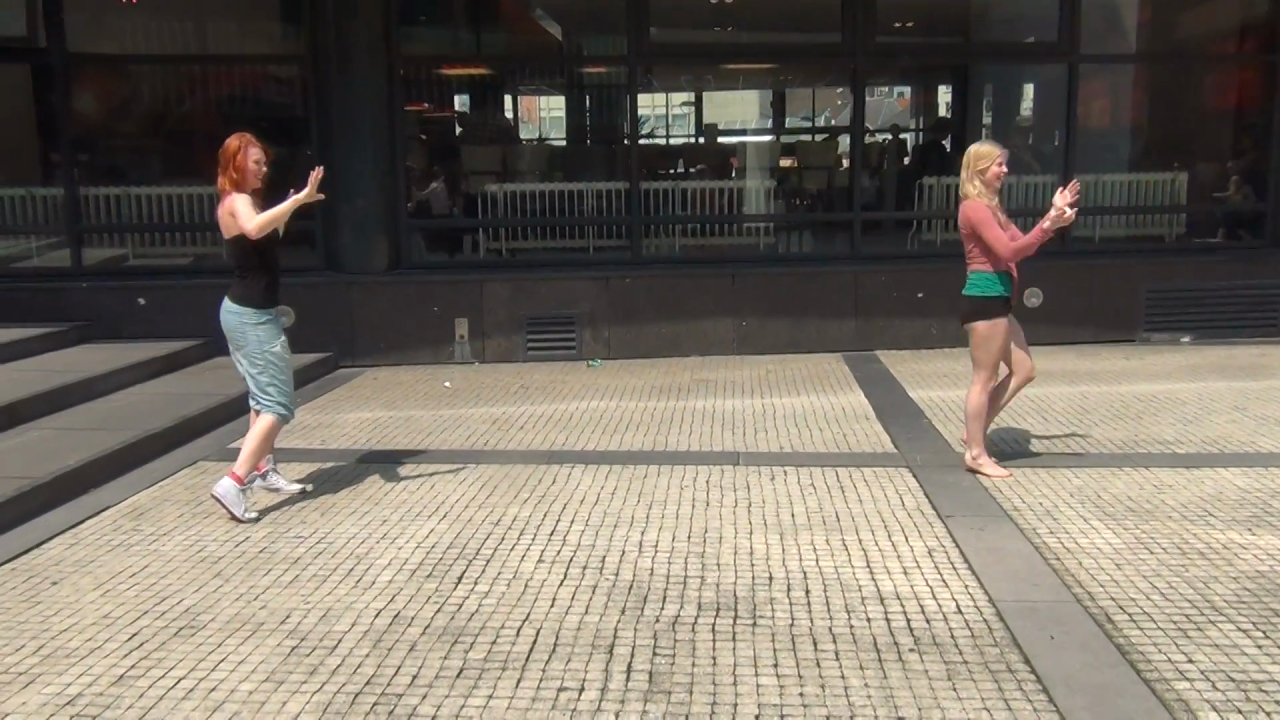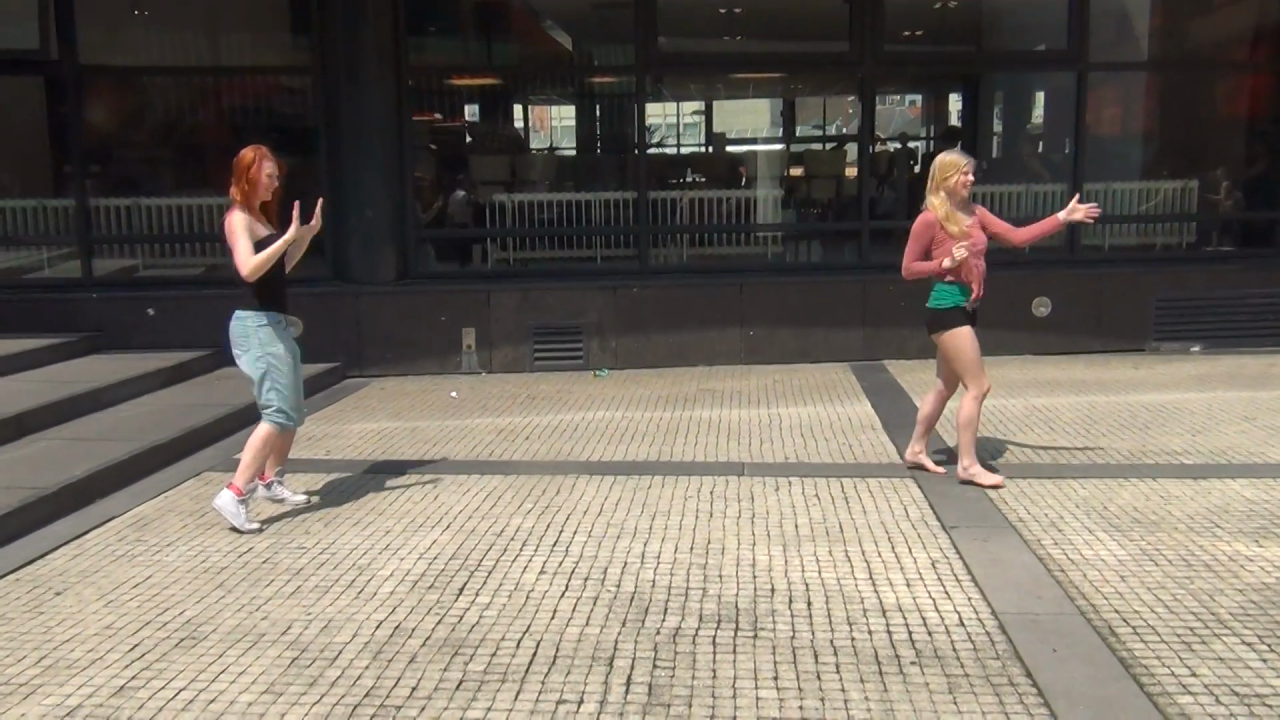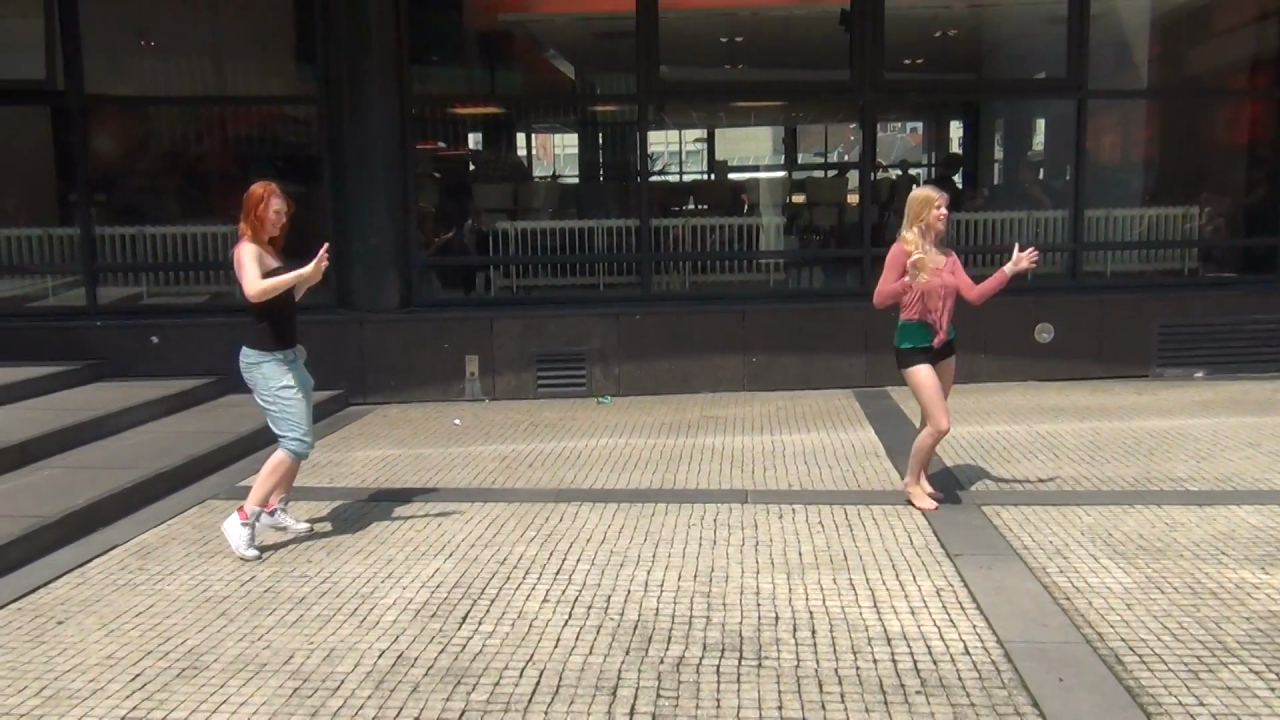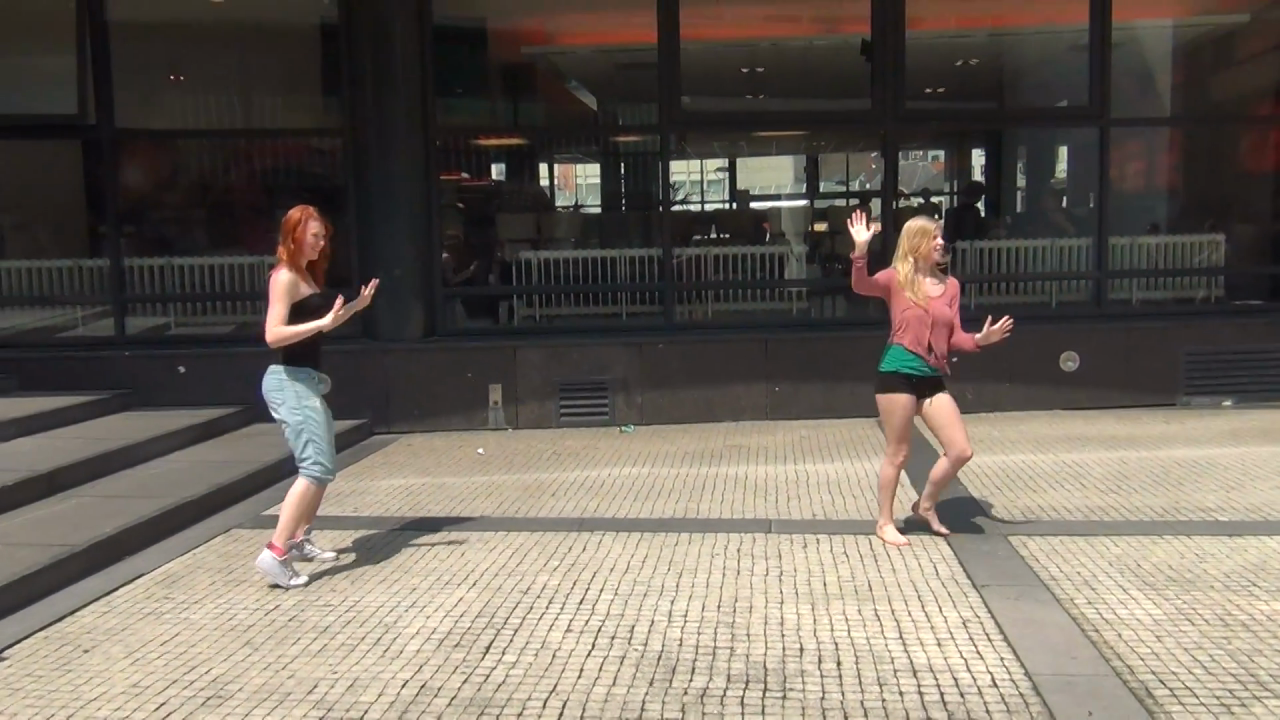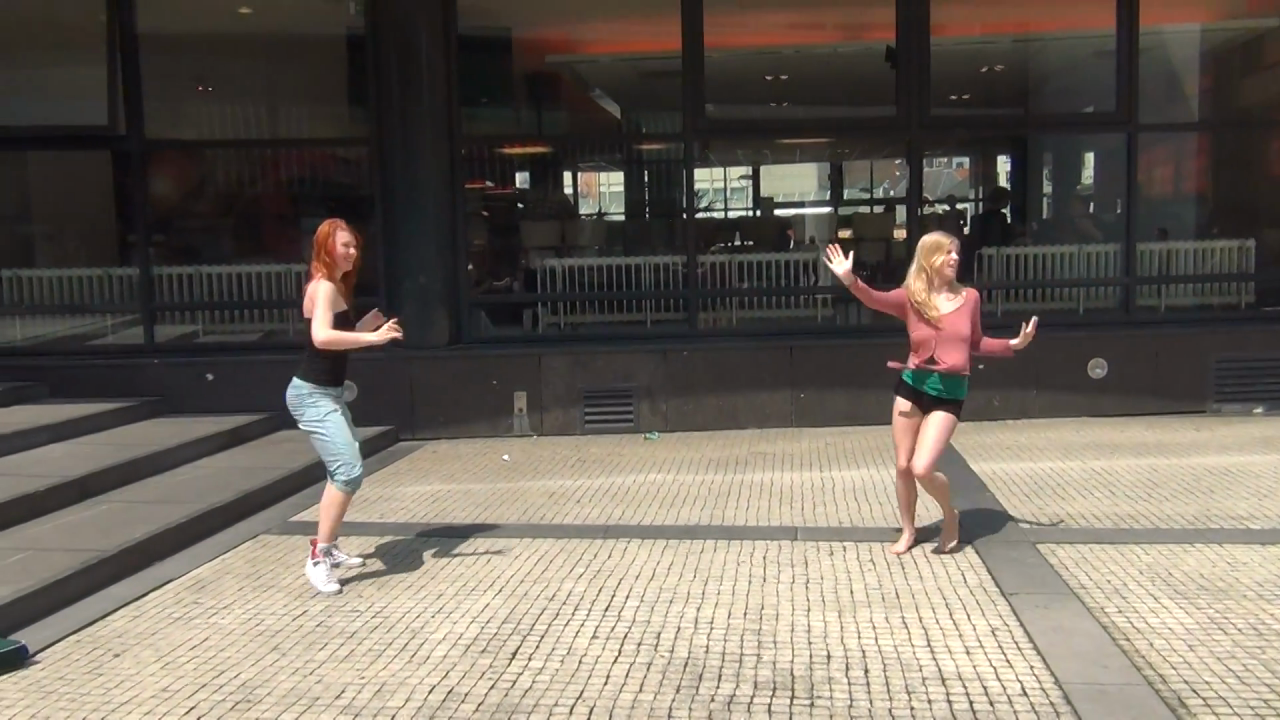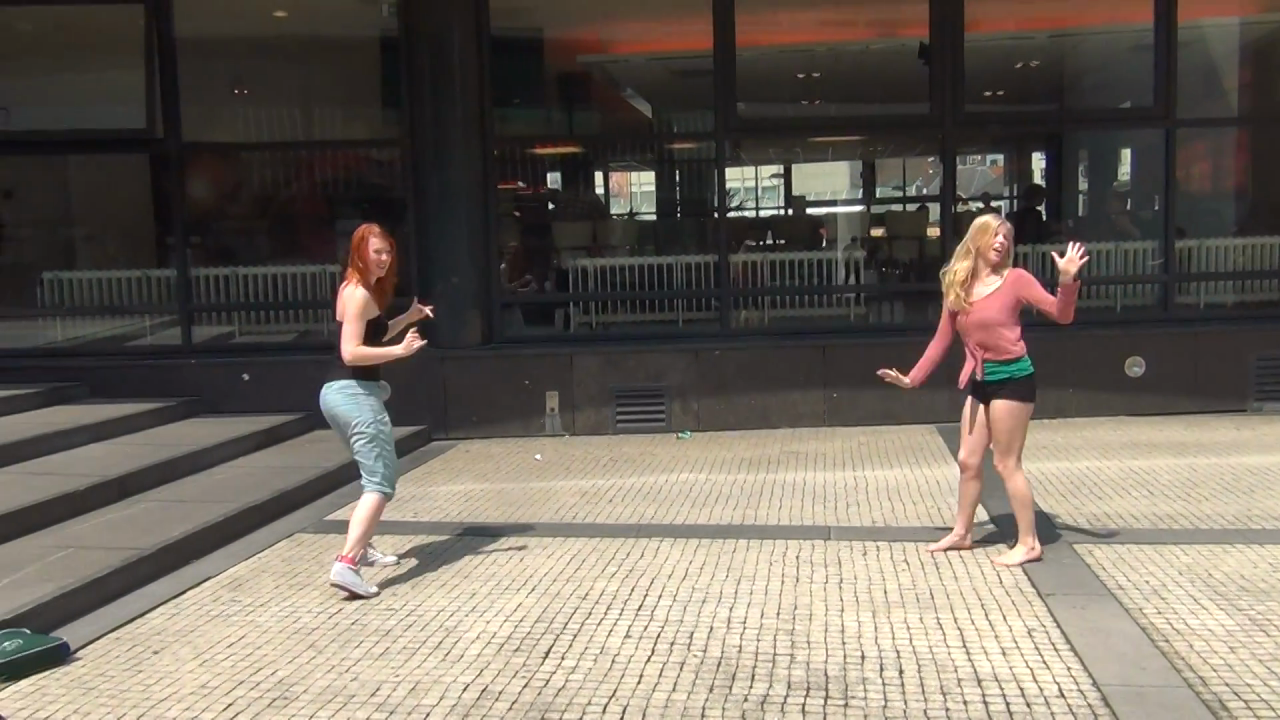
dt=0.3s
person 1, frame 1
left shoulder: (239, 202)
right shoulder: (237, 201)
left elbow: (265, 239)
right elbow: (255, 229)
left wrist: (293, 206)
right wrist: (298, 200)
left hip: (248, 311)
right hip: (252, 315)
left knee: (266, 397)
right knee: (277, 404)
left ankle: (263, 470)
right ankle: (234, 483)
person 1, frame 2
left shoulder: (261, 215)
right shoulder: (238, 218)
left elbow: (282, 266)
right elbow: (248, 271)
left wrist: (308, 233)
right wrist: (288, 237)
left hip: (275, 323)
right hip: (257, 325)
left knee: (290, 412)
right knee: (279, 413)
left ankle: (269, 480)
right ankle: (234, 494)
person 1, frame 3
left shoulder: (268, 249)
right shoulder: (248, 250)
right elbow: (255, 291)
left wrist: (309, 279)
right wrist: (305, 271)
left hip: (288, 356)
right hip: (267, 359)
left knee: (297, 440)
right knee: (296, 441)
left ankle: (275, 509)
right ankle: (243, 518)
person 1, frame 4
left shoulder: (308, 274)
right shoulder: (285, 277)
left elbow: (326, 320)
right elbow: (273, 336)
left wrist: (358, 304)
right wrist: (322, 323)
left hip: (303, 382)
right hip: (290, 382)
left knee: (321, 468)
right knee: (315, 467)
left ankle: (299, 540)
right ankle: (275, 553)
person 1, frame 5
left shoulder: (329, 287)
right shoulder: (325, 287)
right elbow: (324, 338)
left wrist: (368, 326)
right wrist: (375, 337)
left hip: (324, 394)
right hip: (314, 395)
left knee: (345, 472)
right knee: (347, 471)
left ankle: (324, 547)
right ankle: (320, 556)
person 1, frame 6
left shoulder: (361, 290)
right shoulder: (358, 293)
left elbow: (374, 335)
right elbow: (351, 353)
left wrist: (407, 318)
right wrist: (399, 351)
left hip: (335, 394)
right hip: (356, 395)
left knee: (373, 476)
right knee: (380, 483)
left ankle: (360, 549)
right ankle: (346, 565)
person 2, frame 1
left shoulder: (990, 206)
right shoulder: (974, 208)
left elbow: (1023, 243)
right elbow: (1013, 251)
left wrist: (1054, 211)
right wrist: (1049, 225)
left hip: (995, 300)
right hip: (985, 300)
left knee: (1024, 371)
right knee: (984, 379)
left ankle: (975, 435)
right ankle: (976, 454)
person 2, frame 2
left shoulder: (975, 214)
right shoulder: (929, 220)
left elbow: (1019, 237)
right elbow: (908, 269)
left wrist: (1063, 217)
right wrist: (947, 263)
left hip: (963, 308)
right hip: (946, 309)
left knee: (945, 386)
right knee: (977, 387)
left ankle: (916, 450)
right ankle: (968, 464)
person 2, frame 3
left shoulder: (948, 256)
right shoulder: (904, 250)
left elbow: (973, 295)
right elbow: (879, 299)
left wrist: (1009, 270)
right wrist: (909, 280)
left hip: (943, 343)
right hip: (913, 345)
left knee: (933, 422)
right knee: (940, 424)
left ankle: (916, 476)
right ankle: (912, 482)
person 2, frame 4
left shoulder: (950, 286)
right shoulder: (895, 278)
left elbow: (956, 338)
right elbow: (860, 286)
left wrist: (982, 338)
right wrist: (861, 252)
left hip: (931, 378)
right hip: (897, 372)
left knee: (961, 451)
right knee: (897, 455)
left ankle: (926, 506)
right ankle: (885, 522)
person 2, frame 5
left shoulder: (970, 299)
right shoulder: (910, 297)
left elbow: (976, 343)
right elbow: (877, 301)
left wrist: (1012, 345)
right wrist: (850, 279)
left hip: (948, 395)
right hip: (911, 388)
left knee: (921, 468)
right knee: (903, 466)
left ankle: (950, 516)
right ankle: (908, 530)
person 2, frame 6
left shoulder: (1016, 280)
right shoulder: (956, 287)
left elbow: (1062, 314)
right elbow: (941, 341)
left wrist: (1067, 280)
right wrist: (912, 379)
left hip: (1012, 379)
right hip: (979, 381)
left knee: (1006, 464)
right knee: (968, 461)
left ankle: (1028, 544)
right ankle: (961, 533)
